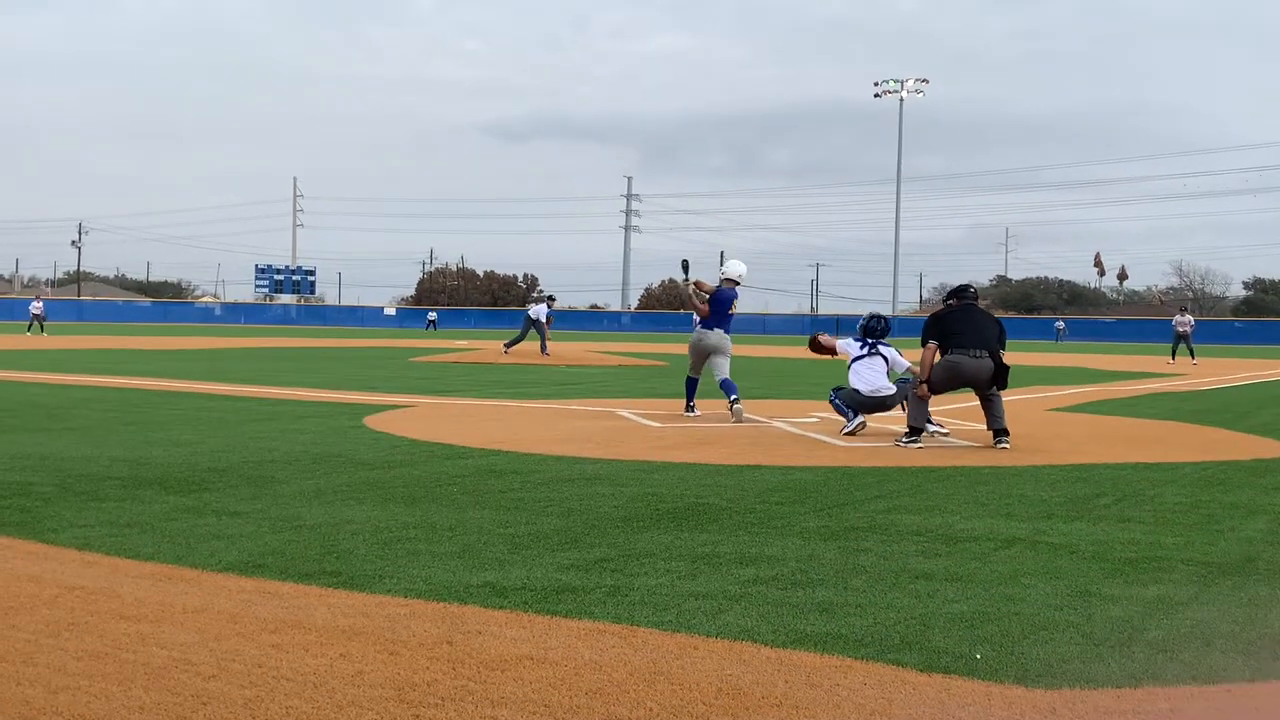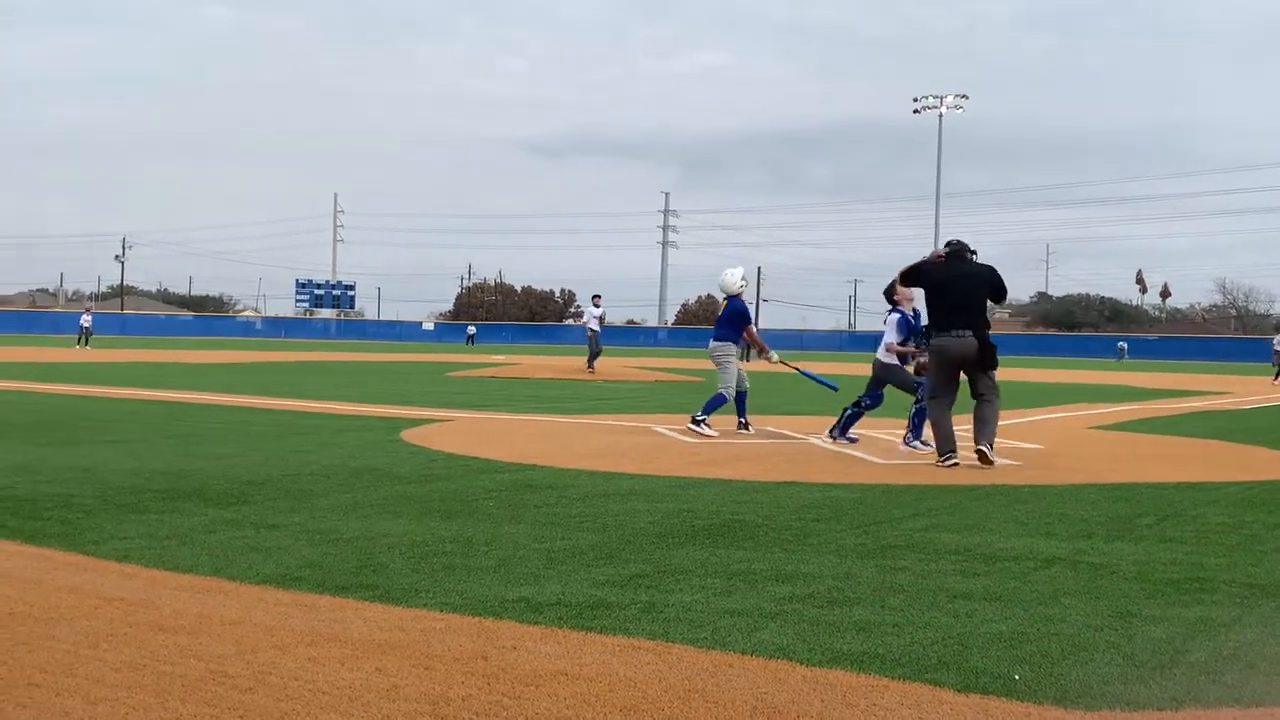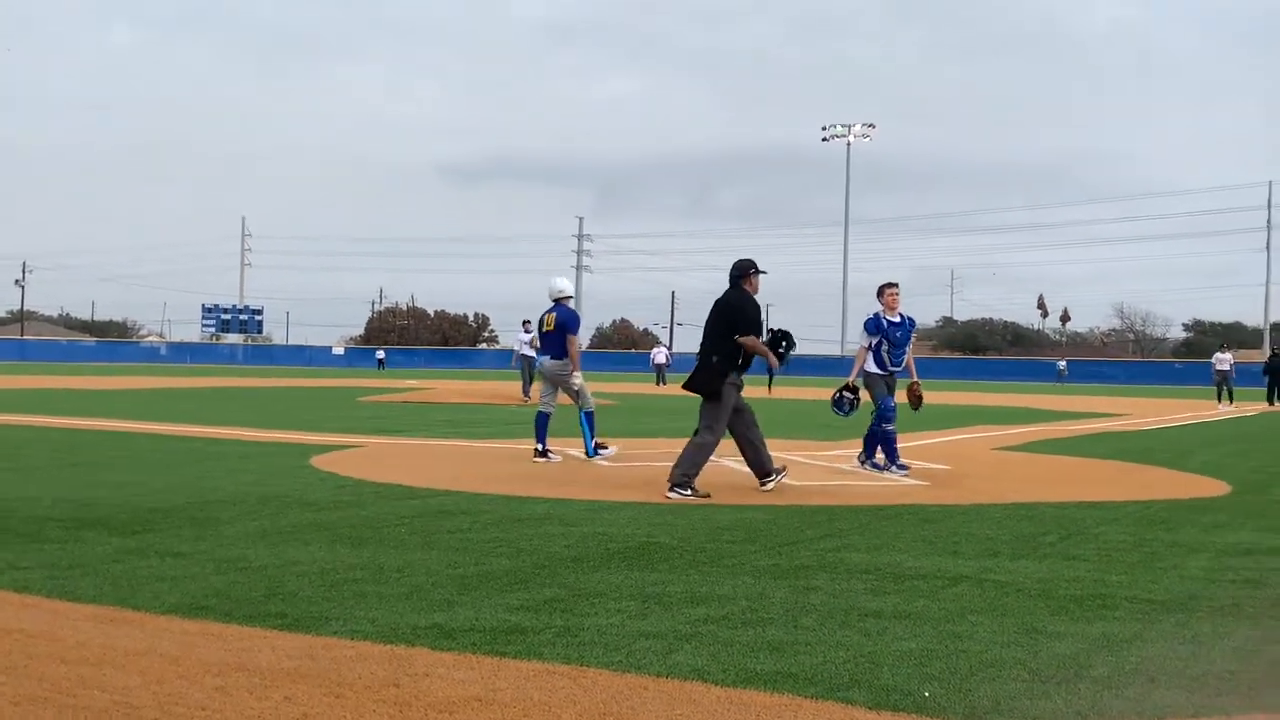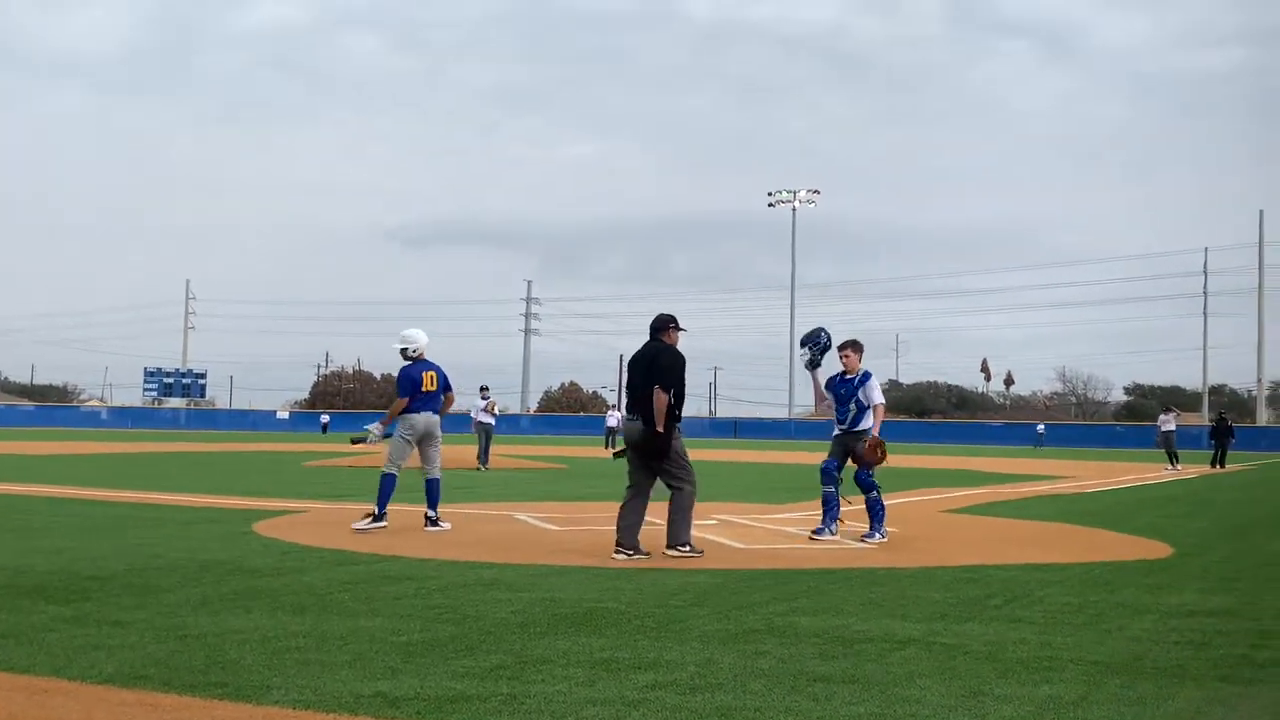
dt=1s
person 1, frame 1
left shoulder: (941, 316)
right shoulder: (993, 319)
left elbow: (930, 349)
right elbow: (999, 354)
left wrist: (923, 382)
left hip: (957, 362)
right hip: (988, 366)
left knee: (919, 387)
right knee: (991, 392)
left ankle: (914, 435)
right ankle: (1001, 436)
person 1, frame 2
left shoulder: (930, 270)
right shoulder: (985, 271)
left elbow: (901, 278)
right elbow: (1001, 299)
left hip: (941, 343)
right hip: (975, 342)
left knee: (939, 399)
right knee: (988, 396)
left ankle: (947, 452)
right ankle: (985, 443)
person 1, frame 3
left shoulder: (728, 299)
right shoulder: (746, 302)
right elbow: (745, 338)
left wrist: (760, 349)
right wrist: (768, 356)
left hip: (718, 372)
right hip: (721, 374)
left knee: (745, 421)
right knee: (710, 430)
left ankle: (765, 474)
right ankle: (679, 484)
person 1, frame 4
left shoulder: (638, 355)
right shoulder: (672, 355)
right elbow: (660, 392)
right wrist: (660, 427)
left hip: (632, 426)
right hip: (655, 429)
left knee: (638, 487)
right knee: (684, 484)
left ankle: (625, 546)
right ankle: (679, 543)
person 2, frame 1
left shoulder: (723, 293)
right shoulder: (732, 292)
left elbow: (703, 313)
right elbow: (710, 290)
left wrist: (691, 293)
right wrist: (694, 283)
left hip: (703, 336)
right hip: (723, 340)
left knee: (694, 372)
right knee: (722, 377)
left ankle: (690, 406)
right ankle: (734, 400)
person 2, frame 2
left shoulder: (729, 301)
right shoulder: (740, 306)
right elbow: (751, 334)
left wrist: (758, 347)
right wrist: (769, 352)
left hip: (719, 347)
right hip: (725, 349)
left knee: (741, 383)
right knee: (727, 391)
left ankle: (743, 423)
right ankle: (699, 419)
person 2, frame 3
left shoulder: (545, 315)
right shoulder: (572, 315)
right elbow: (572, 345)
right wrist: (576, 372)
left hip: (545, 364)
right hip: (561, 365)
left knee: (545, 407)
right knee: (586, 404)
left ankle: (540, 449)
right ankle: (591, 447)
person 2, frame 4
left shoulder: (407, 371)
right shoulder: (437, 370)
left elbow: (401, 404)
right elbow: (449, 399)
left wrist: (380, 425)
left hip: (410, 421)
right hip: (432, 422)
left knee: (391, 467)
right knee: (432, 471)
left ankle: (379, 515)
right ankle: (432, 517)
person 3, frame 1
left shoulder: (852, 344)
right shoulder: (890, 351)
left elbow: (826, 341)
right elbow: (914, 371)
left wrist: (820, 337)
left hip: (862, 401)
right hip: (889, 400)
left knee: (835, 394)
right knee: (908, 386)
left ankle: (854, 419)
right ankle: (928, 424)
person 3, frame 2
left shoulder: (912, 315)
right shoulder: (897, 318)
right elbow: (889, 346)
right wrist: (910, 351)
left hip: (884, 364)
right hip: (888, 365)
left knee: (868, 399)
right knee: (924, 391)
left ankle: (837, 431)
right ankle: (913, 437)
person 3, frame 3
left shoulder: (907, 323)
right shoulder: (874, 322)
left elbow: (908, 352)
right elbow: (863, 350)
left wrist: (914, 377)
right wrist: (853, 375)
left hip: (891, 376)
right hip: (874, 375)
left knee: (882, 417)
right knee: (887, 411)
left ankle: (867, 456)
right ankle: (892, 460)
person 3, frame 4
left shoulder: (867, 379)
right shoulder: (837, 380)
left elbow: (879, 406)
right elbow: (822, 399)
left wrist: (875, 431)
right wrist: (814, 374)
left hip: (859, 436)
right hip: (839, 436)
left knee: (865, 479)
right knee: (828, 475)
left ankle: (878, 528)
right ankle: (829, 525)
